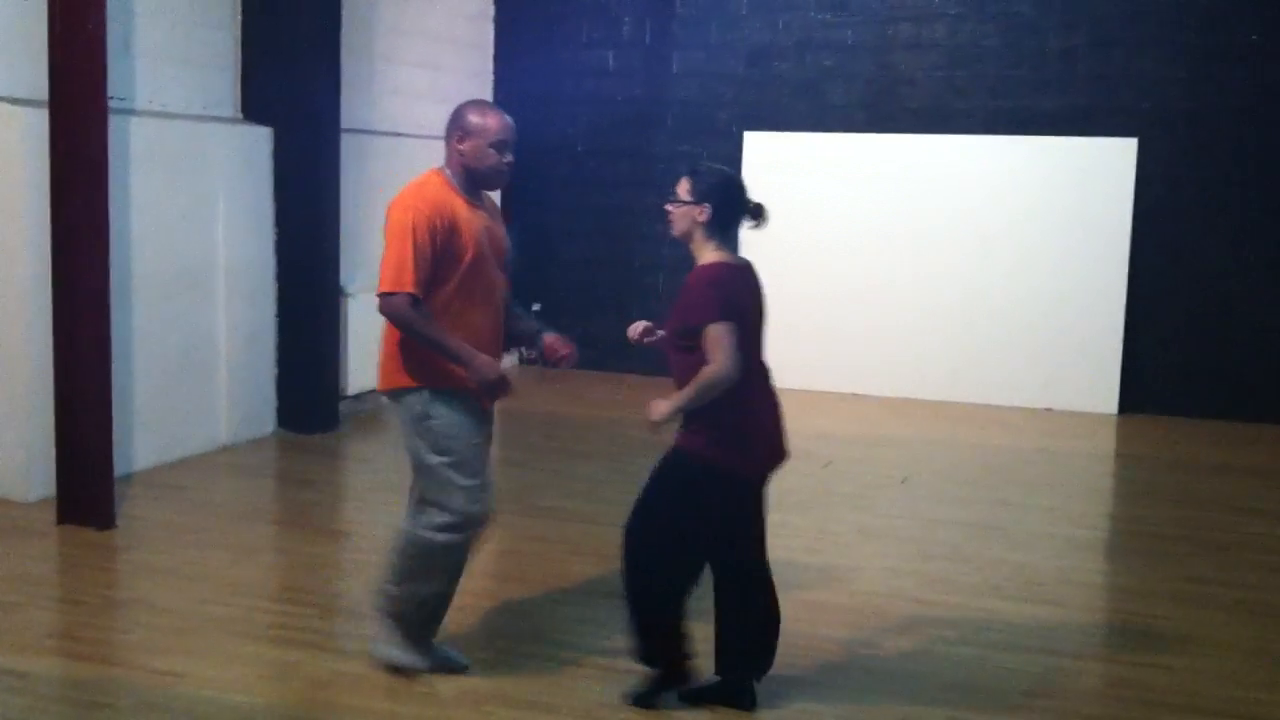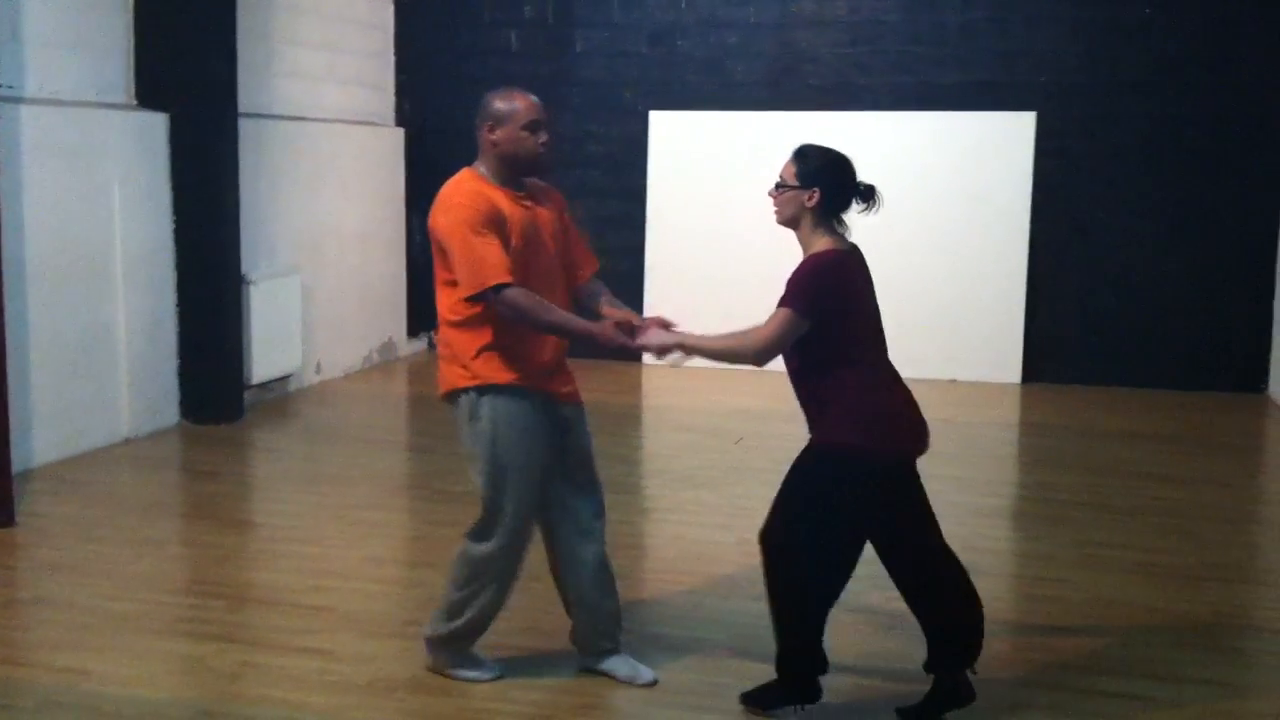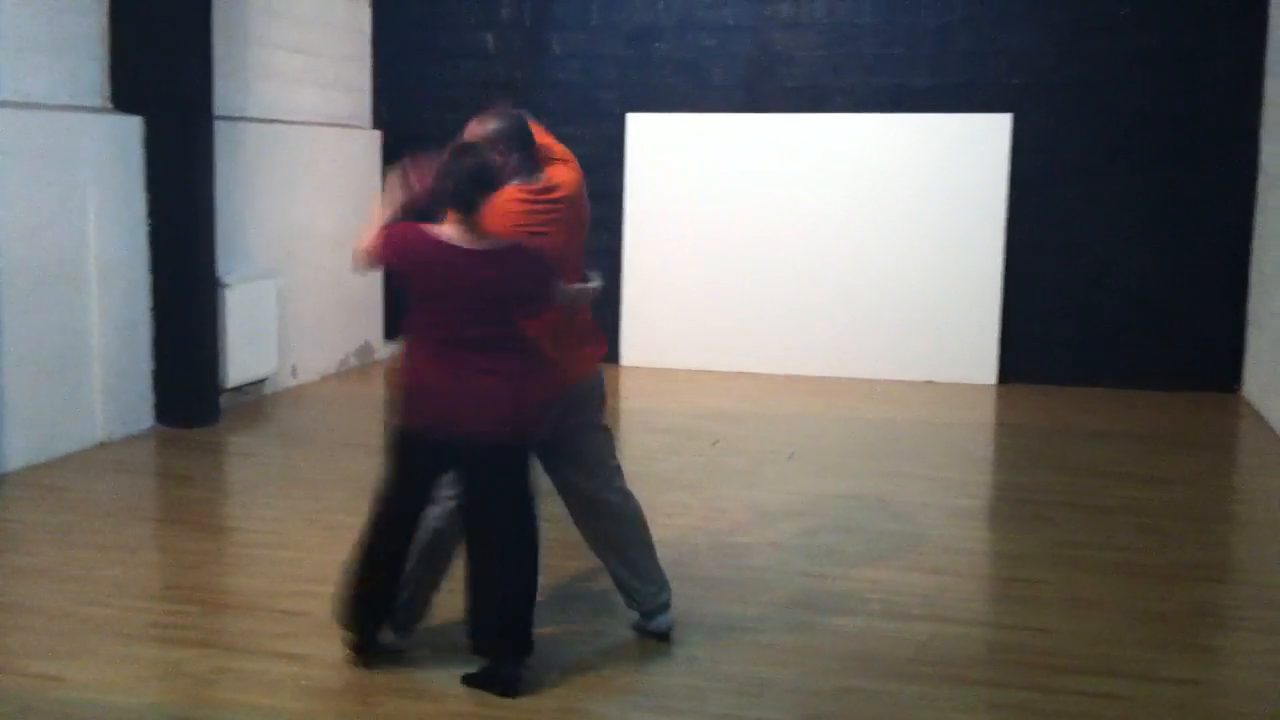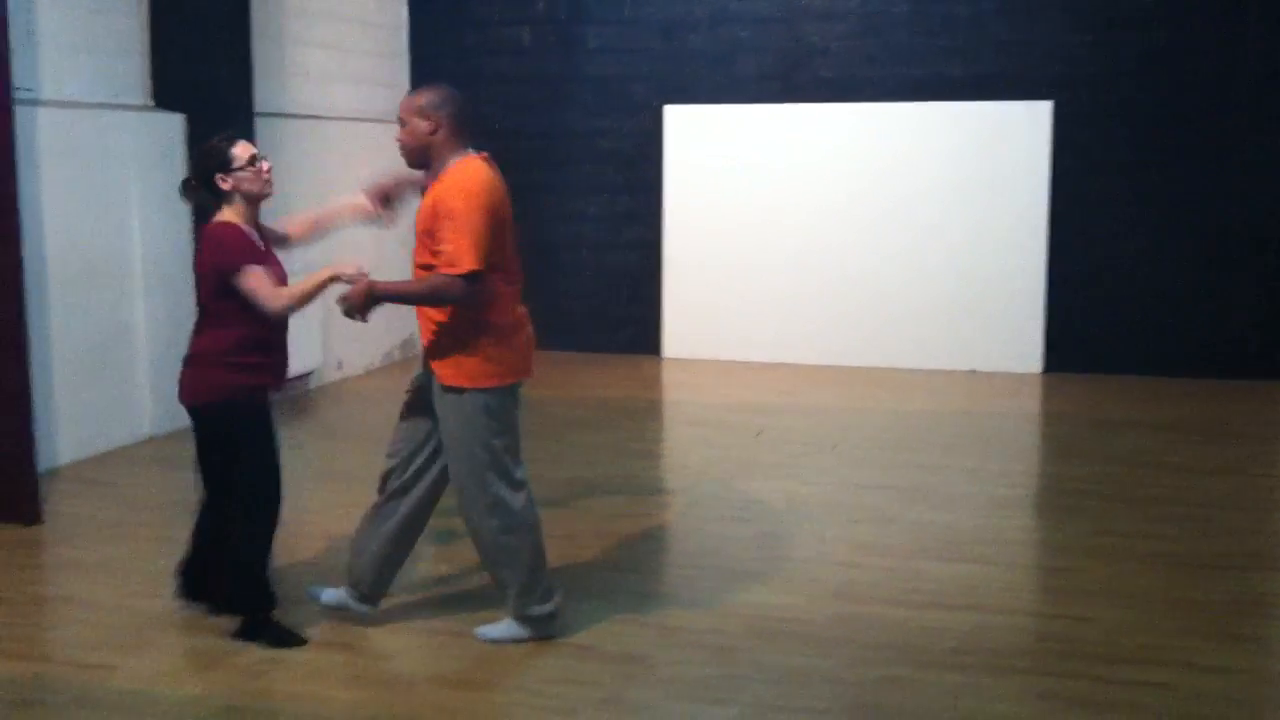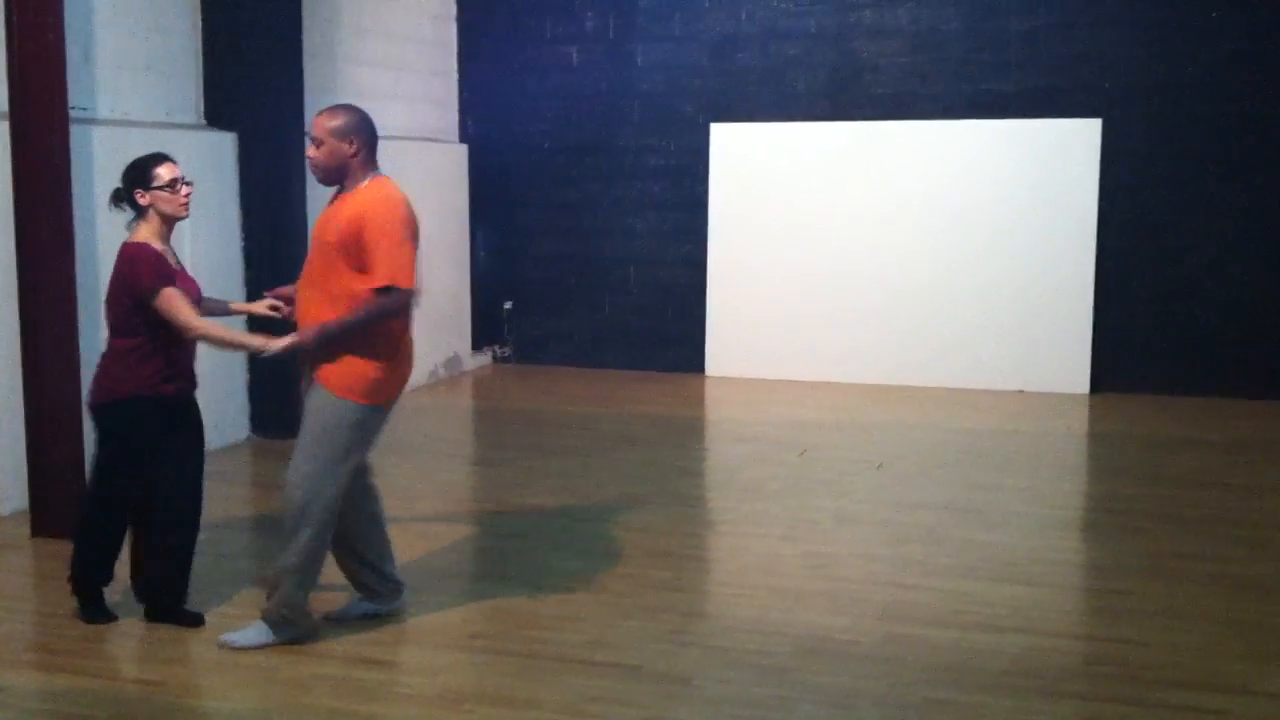
dt=1s
person 1, frame 1
left shoulder: (486, 208)
right shoulder: (421, 205)
right elbow: (396, 303)
left wrist: (539, 335)
right wrist: (469, 360)
left hip: (471, 385)
right hip: (429, 382)
left knee: (437, 506)
right knee: (459, 508)
left ankle: (416, 632)
right ankle: (398, 616)
person 1, frame 2
left shoulder: (548, 199)
right shoulder: (463, 202)
left elbow: (581, 278)
right elbow: (502, 296)
left wrist: (620, 317)
right wrist: (589, 331)
left hip: (551, 380)
right hip: (491, 383)
left knee: (579, 513)
right knee: (506, 518)
left ankle: (599, 644)
right ankle: (449, 642)
person 1, frame 3
left shoulder: (480, 221)
right shoulder: (566, 178)
right elbow: (528, 129)
right hip: (576, 369)
left knee: (453, 499)
right knee: (601, 491)
left ankle: (397, 618)
right ankle: (654, 608)
person 1, frame 4
left shoulder: (463, 188)
right shoulder: (462, 169)
left elbow: (460, 285)
left wrist: (377, 292)
left hip: (476, 362)
right hip: (448, 356)
left knee: (488, 489)
right knee: (409, 470)
left ankle: (534, 611)
right ankle: (363, 588)
person 1, frame 5
left shoulder: (380, 207)
right shoulder: (348, 199)
left elbow: (396, 298)
left wrist: (322, 334)
right wrist: (302, 292)
left hip: (359, 370)
right hip: (340, 365)
left knee: (311, 489)
right knee: (342, 481)
left ankle: (285, 617)
right ankle: (381, 591)
person 2, frame 1
left shoulder: (708, 280)
right shoulder: (737, 273)
left elbow: (724, 369)
left wrist: (672, 406)
right wrist: (662, 336)
left hip: (717, 443)
right hip: (749, 439)
left knee: (650, 541)
right knee: (737, 560)
left ankle: (668, 663)
right ankle: (738, 678)
person 2, frame 2
left shoulder: (820, 270)
right shoulder: (839, 260)
left elbow: (759, 348)
right elbow: (785, 335)
left wrist: (676, 341)
right wrist: (694, 340)
left hip: (854, 436)
right hip: (884, 428)
left knee: (790, 545)
right knee: (916, 552)
right ankle: (953, 673)
person 2, frame 3
left shoulder: (417, 245)
right shoulder: (520, 260)
left elbow: (367, 253)
right elbow: (564, 297)
left wrist: (399, 197)
right wrist: (590, 288)
left hip: (427, 415)
right hip: (499, 416)
left knee: (393, 519)
right knee: (503, 538)
left ankle: (364, 631)
right ankle: (504, 659)
person 2, frame 4
left shoulder: (244, 228)
right shoulder: (225, 237)
left elbow: (295, 231)
right elbow: (274, 303)
left wrist: (351, 207)
right wrist: (331, 273)
left hip: (222, 384)
right hip: (228, 387)
left knee: (231, 488)
right knee: (253, 495)
left ankle: (205, 579)
right ankle: (253, 613)
person 2, frame 5
left shoulder: (164, 250)
right shoulder: (139, 257)
left elbow: (188, 303)
right elbow: (191, 326)
left wrist: (247, 307)
right wrist: (266, 345)
left hip: (172, 395)
right hip: (129, 398)
left knee: (179, 497)
right knee: (115, 496)
left ankle: (163, 597)
right ankle: (89, 587)
